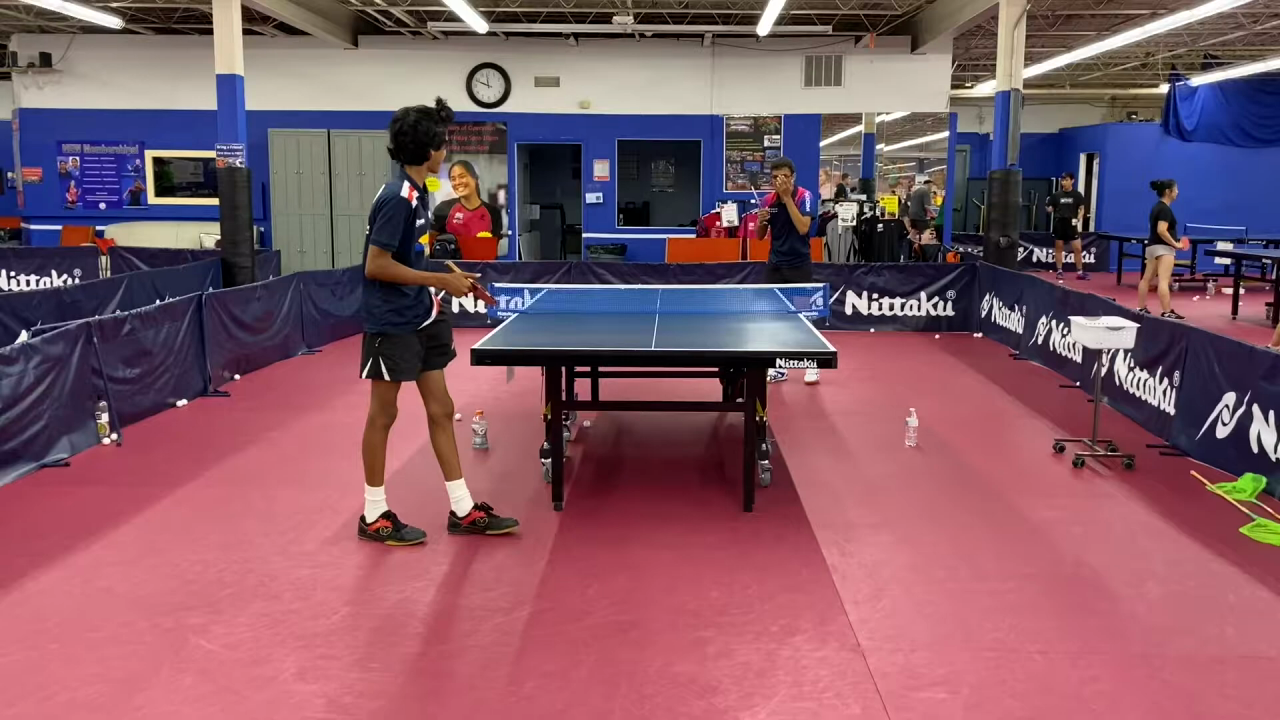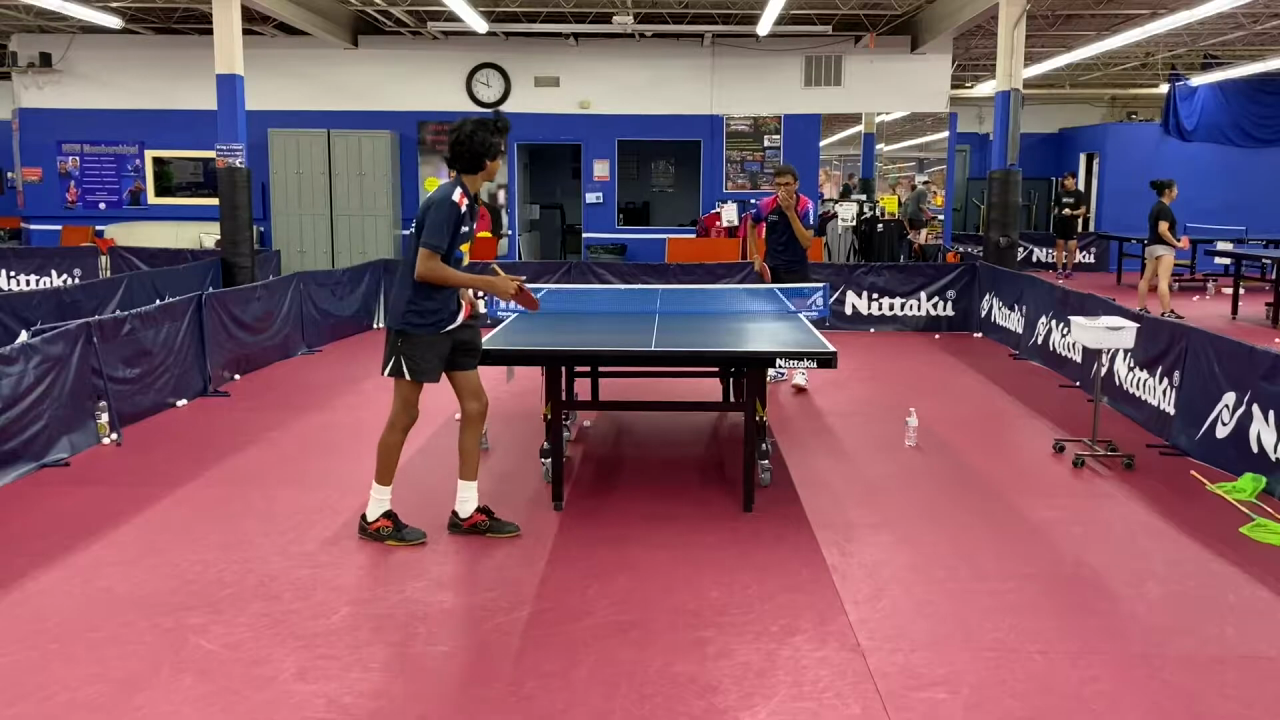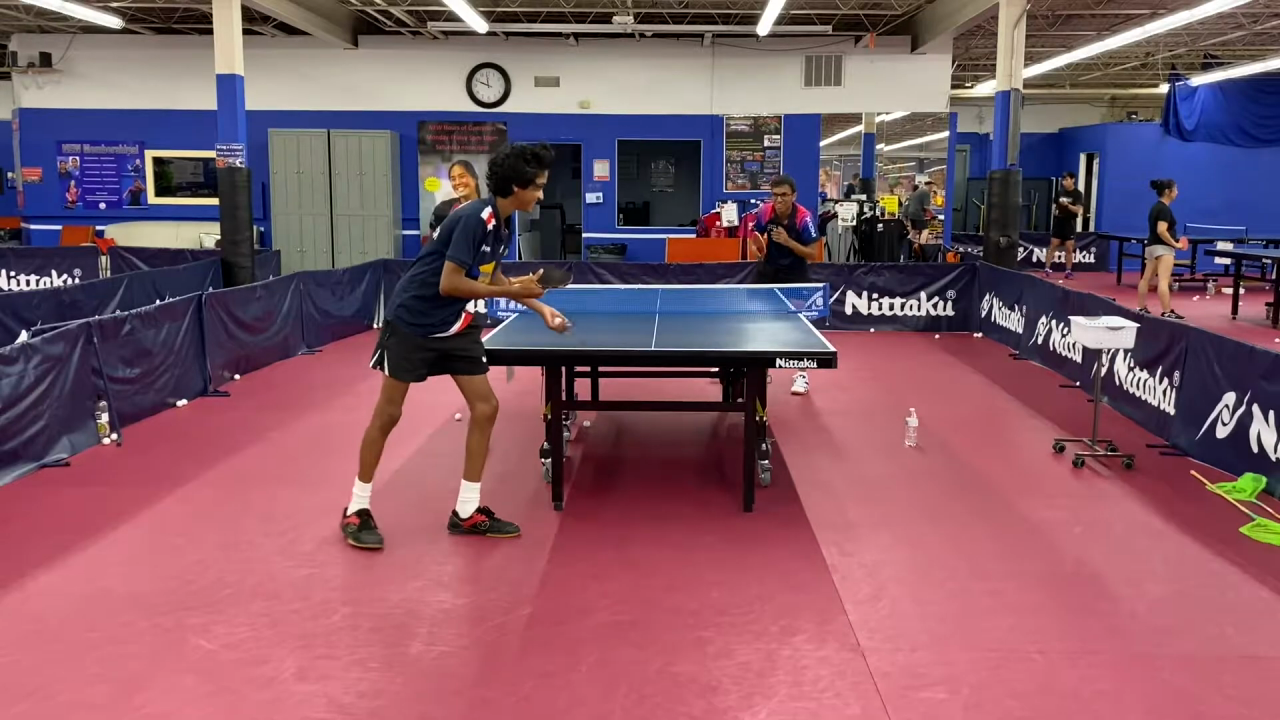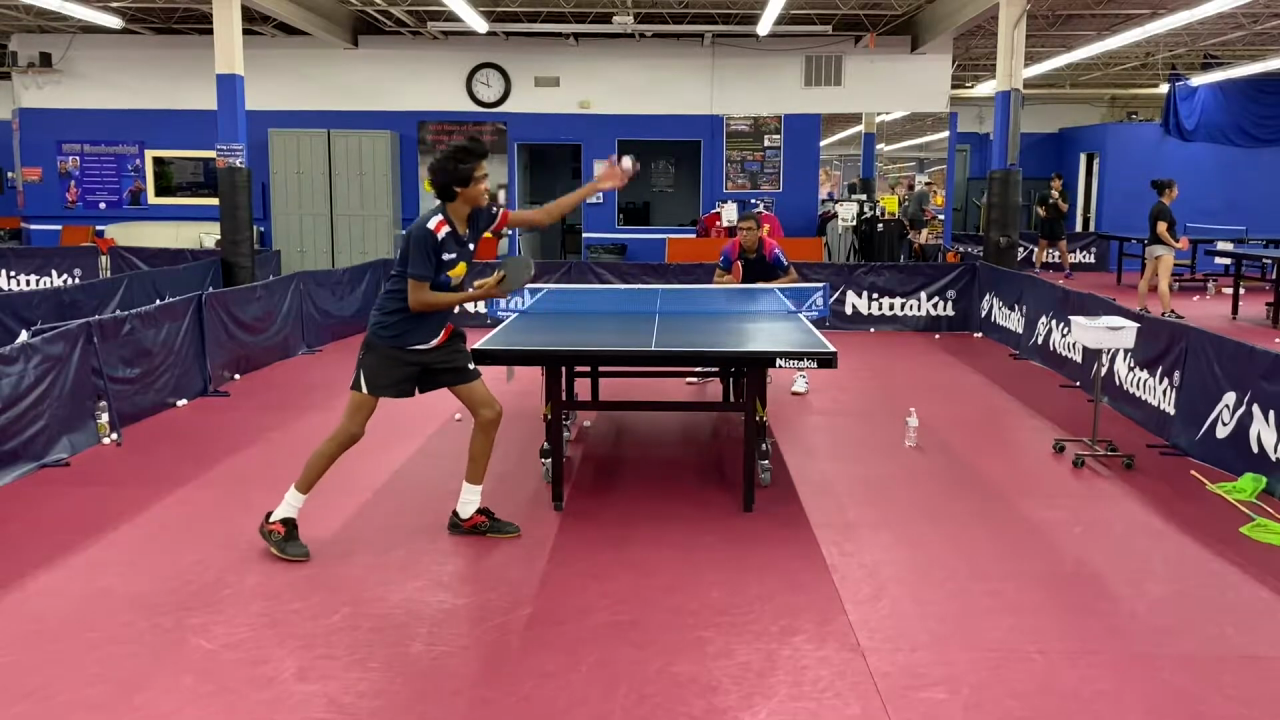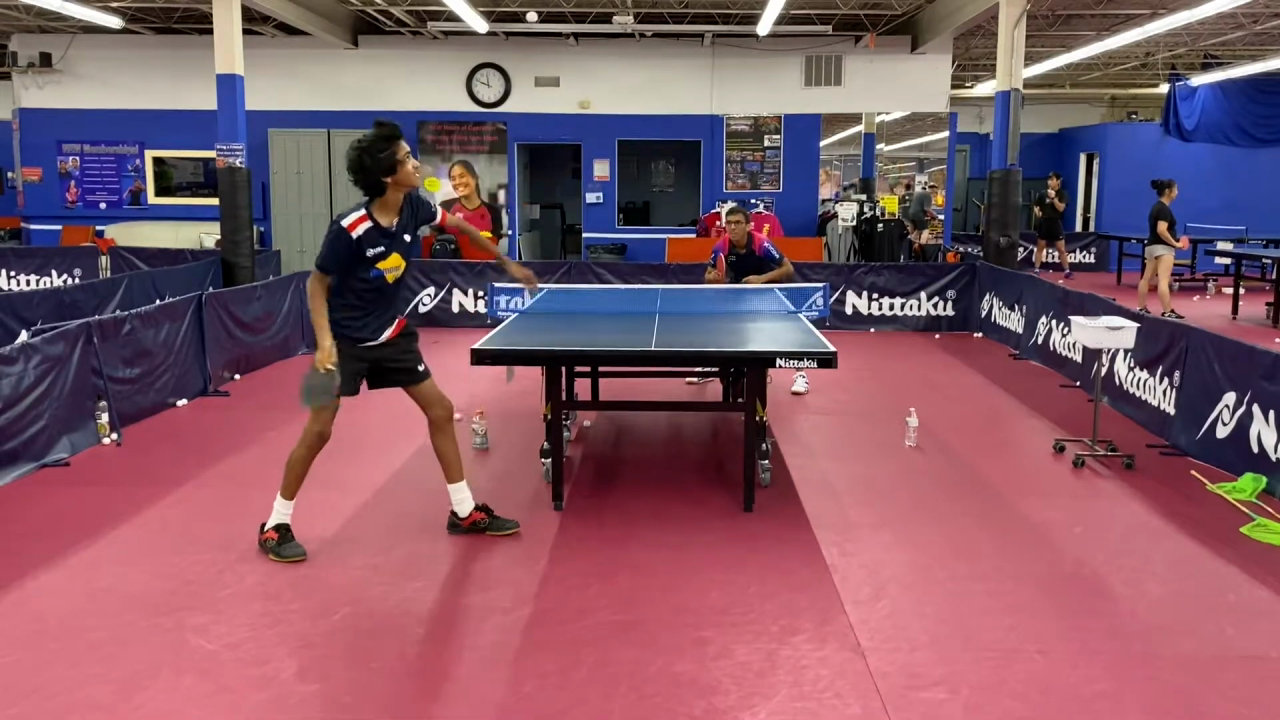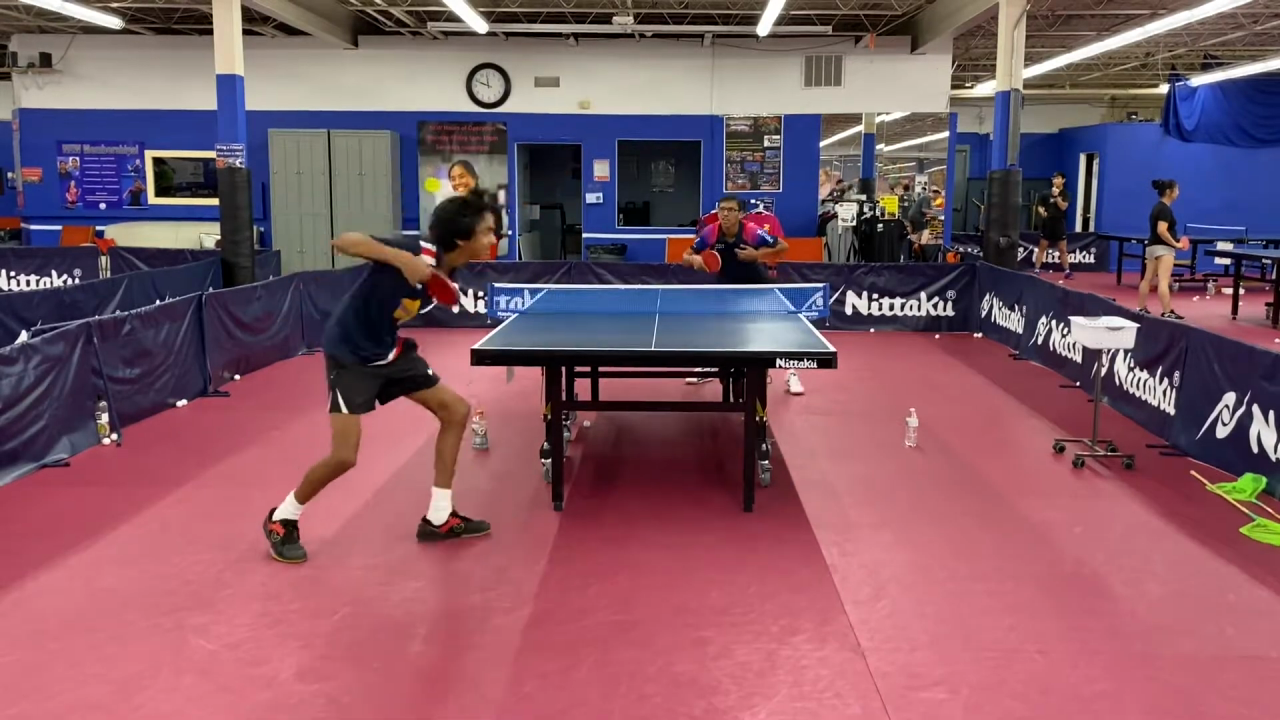
dt=0.4s
person 1, frame 1
left shoulder: (416, 192)
right shoulder: (397, 198)
right elbow: (376, 265)
left wrist: (443, 284)
right wrist: (441, 280)
left hip: (421, 320)
right hip: (391, 324)
left knee: (441, 410)
right knee: (383, 415)
left ankle: (463, 510)
right ankle: (374, 516)
person 1, frame 2
left shoulder: (465, 199)
right shoulder: (447, 202)
right elbow: (425, 269)
left wrist: (488, 285)
right wrist: (485, 284)
left hip: (451, 321)
right hip: (417, 322)
left knee: (475, 406)
right knee: (404, 416)
left ankle: (466, 512)
right ankle: (376, 515)
person 1, frame 3
left shoulder: (502, 225)
right shoulder: (474, 220)
left elbow: (495, 278)
right elbow: (449, 285)
left wrist: (542, 309)
right wrist: (509, 291)
left hip: (455, 327)
right hip: (411, 323)
left knee: (485, 408)
right knee: (387, 415)
left ankle: (467, 511)
right ankle: (358, 509)
person 1, frame 4
left shoulder: (476, 218)
right shoulder: (425, 232)
left elbow: (537, 217)
right elbow: (416, 299)
left wrist: (593, 188)
right wrist: (475, 293)
left hip: (439, 339)
right hip: (391, 340)
left knee: (489, 413)
right knee: (350, 430)
left ankle: (467, 513)
right ankle: (281, 517)
person 1, frame 5
left shoulder: (415, 207)
right shoulder: (350, 229)
left elbow: (458, 226)
right elbow: (317, 284)
left wrist: (507, 263)
right wrist: (324, 340)
left hip: (392, 332)
right hip: (345, 337)
left knee: (441, 411)
right knee: (318, 432)
left ankle: (465, 512)
right ankle: (275, 525)
person 1, frame 6
left shoulder: (447, 263)
right shoulder: (416, 252)
right elbow: (345, 241)
right wrist: (395, 259)
left hip: (388, 349)
right hip: (351, 352)
left knee: (456, 411)
right knee: (343, 456)
left ankle: (438, 517)
right ankle: (282, 521)
person 2, frame 1
left shoulder: (804, 196)
right shoulder: (768, 200)
left elbow: (803, 228)
right elbow: (761, 235)
left wrist: (787, 198)
right wrist: (761, 223)
left hip: (800, 266)
right hip: (776, 265)
right ankle: (779, 366)
person 2, frame 2
left shoulder: (806, 206)
right shoulder: (765, 205)
left elbow: (807, 242)
right elbow: (749, 226)
left wrist: (790, 212)
right wrist: (755, 256)
left hip: (797, 271)
right hip: (771, 269)
left ankle: (801, 370)
right ankle: (779, 368)
person 2, frame 3
left shoulder: (804, 218)
right shoulder: (763, 213)
left elbow: (814, 255)
right elbow: (754, 240)
left wrist: (789, 243)
right wrist: (757, 247)
left hip: (794, 273)
right hip: (768, 270)
left ankle: (801, 374)
person 2, frame 4
left shoulder: (771, 248)
right shoulder: (730, 249)
left elbow: (794, 277)
right elbow: (716, 280)
left wrist: (769, 285)
right wrist: (725, 281)
left ankle: (800, 375)
right ankle: (710, 366)
person 2, frame 5
left shoulder: (761, 243)
right shoulder: (721, 246)
left elbow: (789, 269)
right elbow: (707, 276)
left wrist: (761, 279)
right wrist: (713, 277)
right hip: (740, 285)
left ankle: (800, 374)
right ankle: (711, 366)
person 2, frame 6
left shoulder: (754, 232)
right shoulder: (710, 233)
left elbow: (783, 247)
right elbow: (686, 256)
left wrist: (759, 254)
right wrist: (694, 259)
left hip: (756, 283)
right hip: (727, 283)
left ankle: (790, 374)
right ankle: (707, 367)
